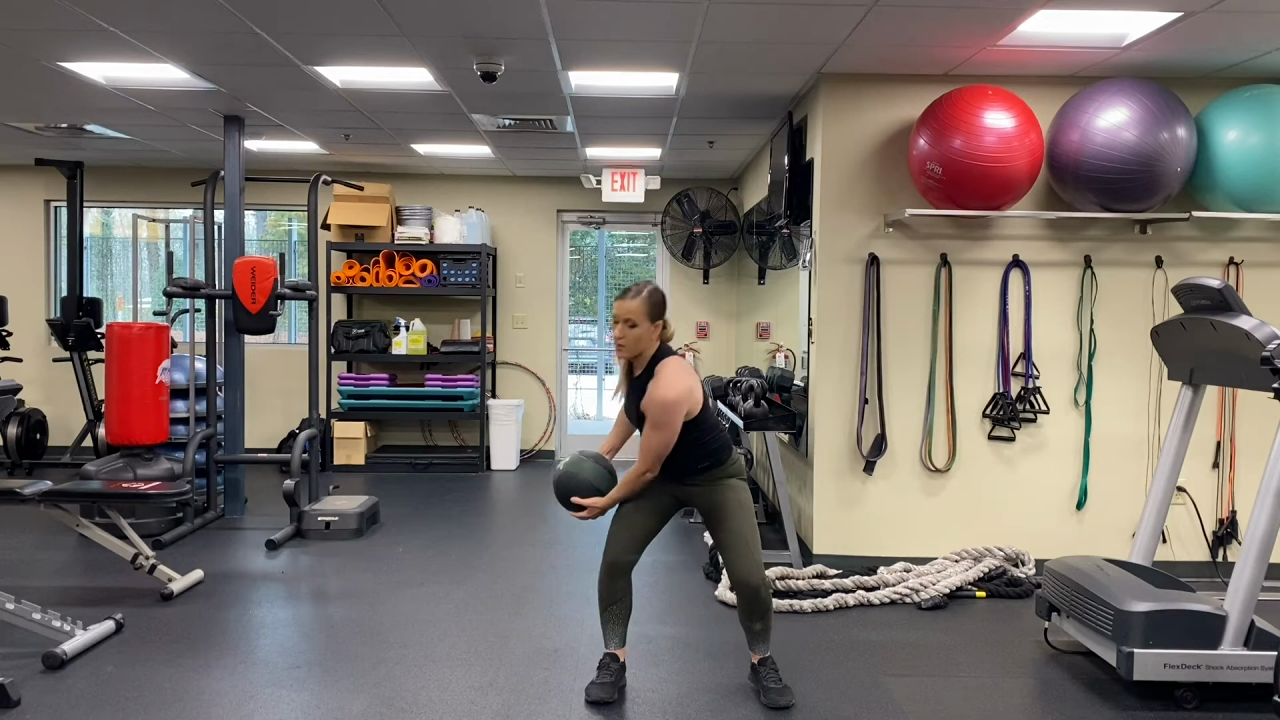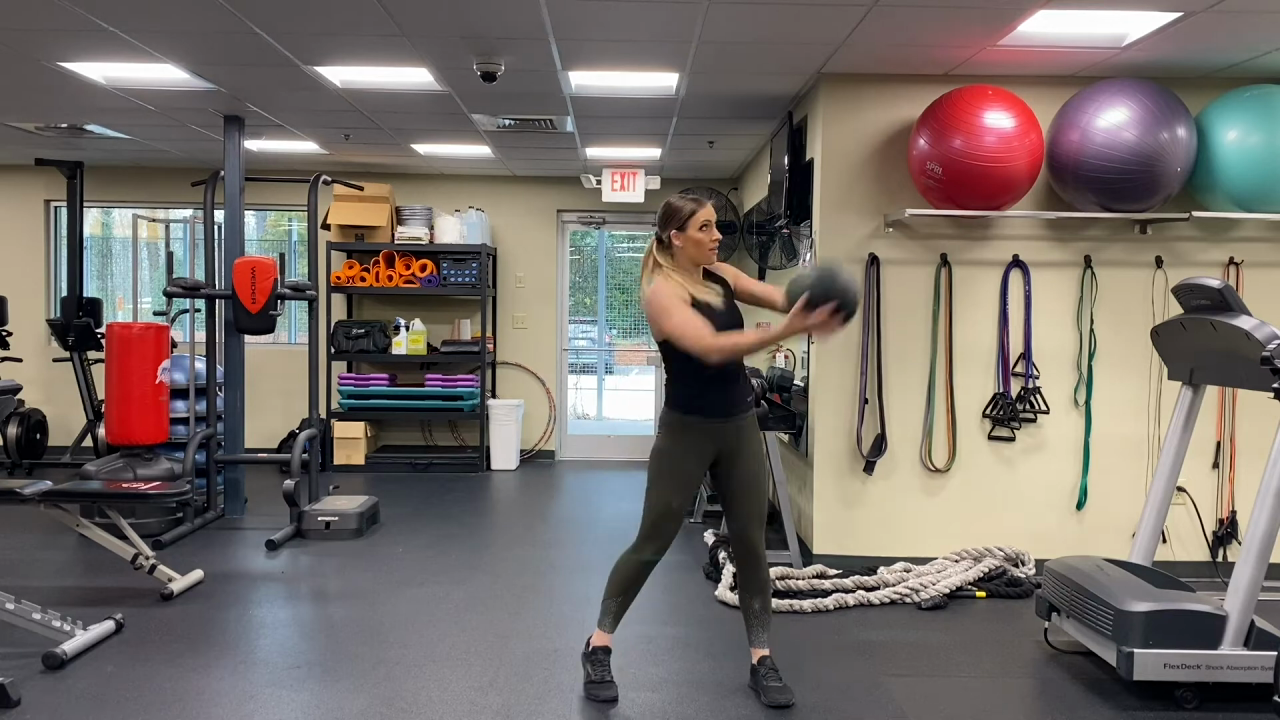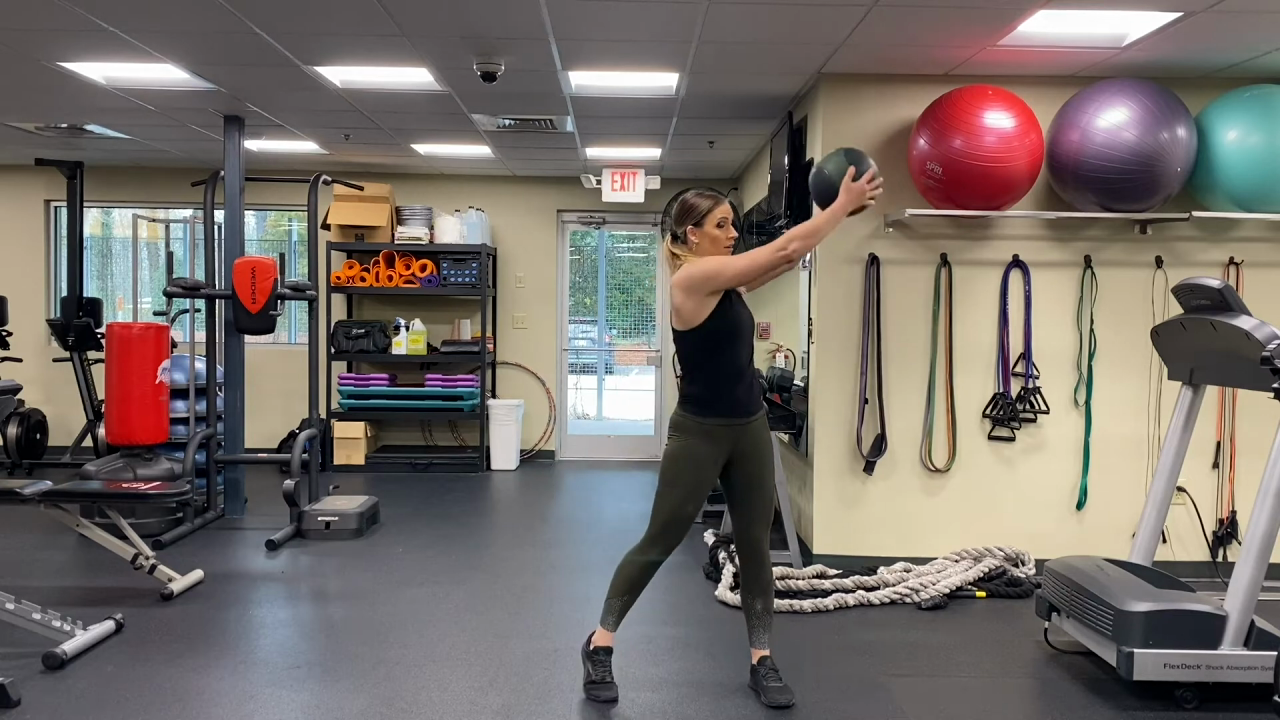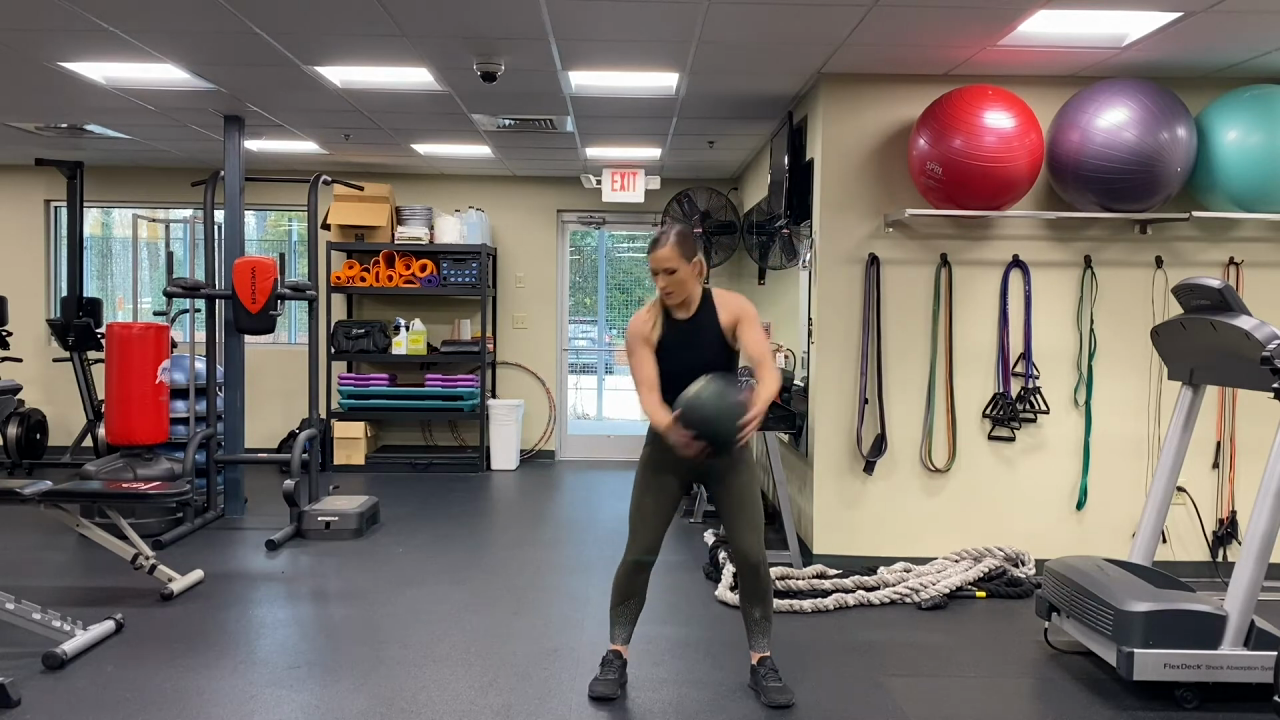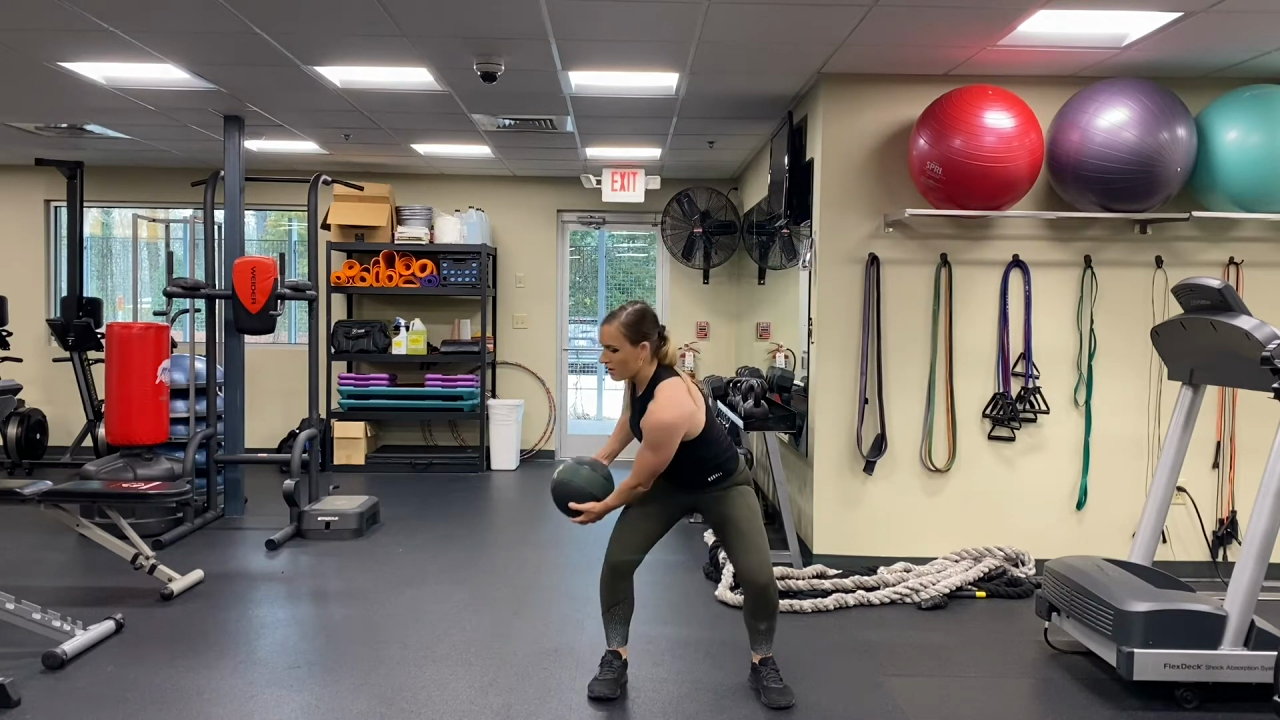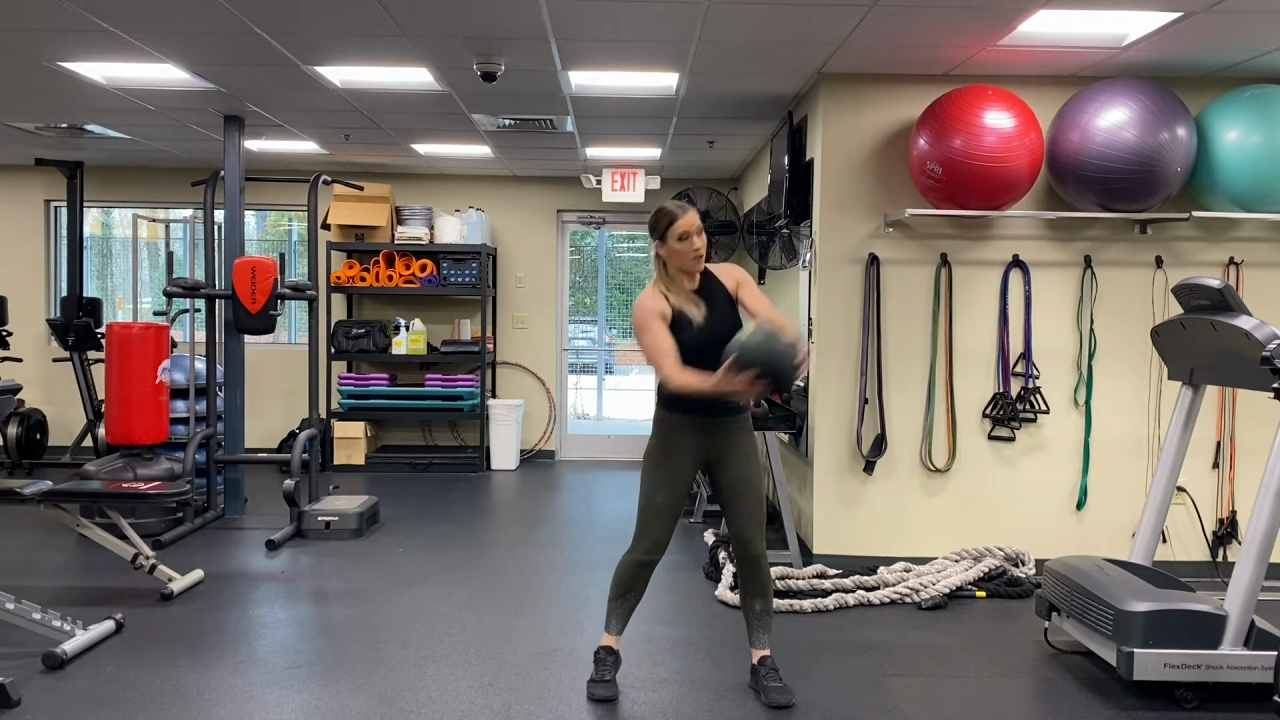
dt=0.4s
person 1, frame 1
left shoulder: (669, 386)
right shoulder: (630, 356)
left elbow: (649, 464)
left wrist: (605, 503)
right wrist: (602, 455)
left hip: (715, 476)
right hip: (659, 474)
left knee: (750, 577)
right knee: (615, 560)
left ankle: (762, 662)
right ankle: (614, 659)
person 1, frame 2
left shoulder: (723, 276)
right shoulder: (662, 294)
left elbow: (782, 297)
right elbow: (712, 349)
left wrist: (813, 314)
right wrist: (782, 333)
left hip: (740, 427)
right hip: (685, 433)
left knee: (751, 546)
right knee: (651, 545)
left ankle: (760, 658)
right ankle: (599, 645)
person 1, frame 3
left shoulder: (723, 274)
right shoulder: (693, 276)
left elbow: (781, 256)
right elbow: (778, 252)
left wrist: (840, 205)
right wrist: (842, 204)
left hip: (750, 427)
right hip: (699, 432)
left knee: (755, 545)
right knee: (658, 544)
left ankle: (760, 658)
right ankle: (599, 644)
person 1, frame 4
left shoulder: (732, 308)
right shoulder: (643, 324)
left elbow: (768, 371)
right elbow: (647, 397)
left wrist: (758, 408)
right wrist: (670, 426)
left hip: (724, 448)
right hip: (670, 445)
left knee: (750, 556)
right knee: (640, 553)
left ankle: (761, 659)
right ankle: (616, 654)
person 1, frame 5
left shoulder: (669, 408)
right shoulder: (637, 376)
left elbow: (641, 479)
left wrist: (602, 509)
right wrist: (597, 462)
left hip: (721, 486)
right hip: (668, 484)
left knee: (758, 578)
right knee: (618, 561)
left ankle: (763, 662)
right ankle: (616, 657)
person 1, frame 6
left shoulder: (729, 277)
right shoulder: (651, 303)
left elbow: (772, 321)
right elbow: (671, 375)
left wrist: (790, 345)
right wrist: (719, 384)
left hip: (734, 430)
right hip: (677, 432)
left knee: (752, 547)
right knee: (648, 547)
left ankle: (762, 658)
right ankle: (608, 649)
